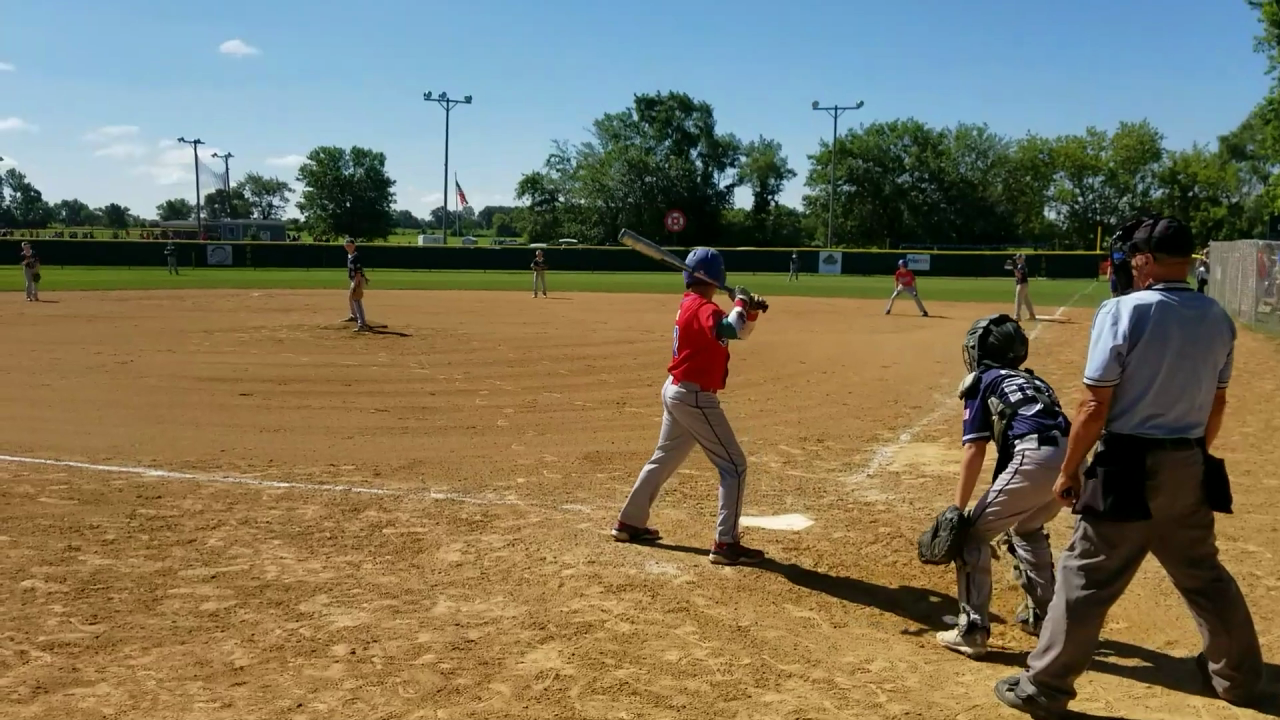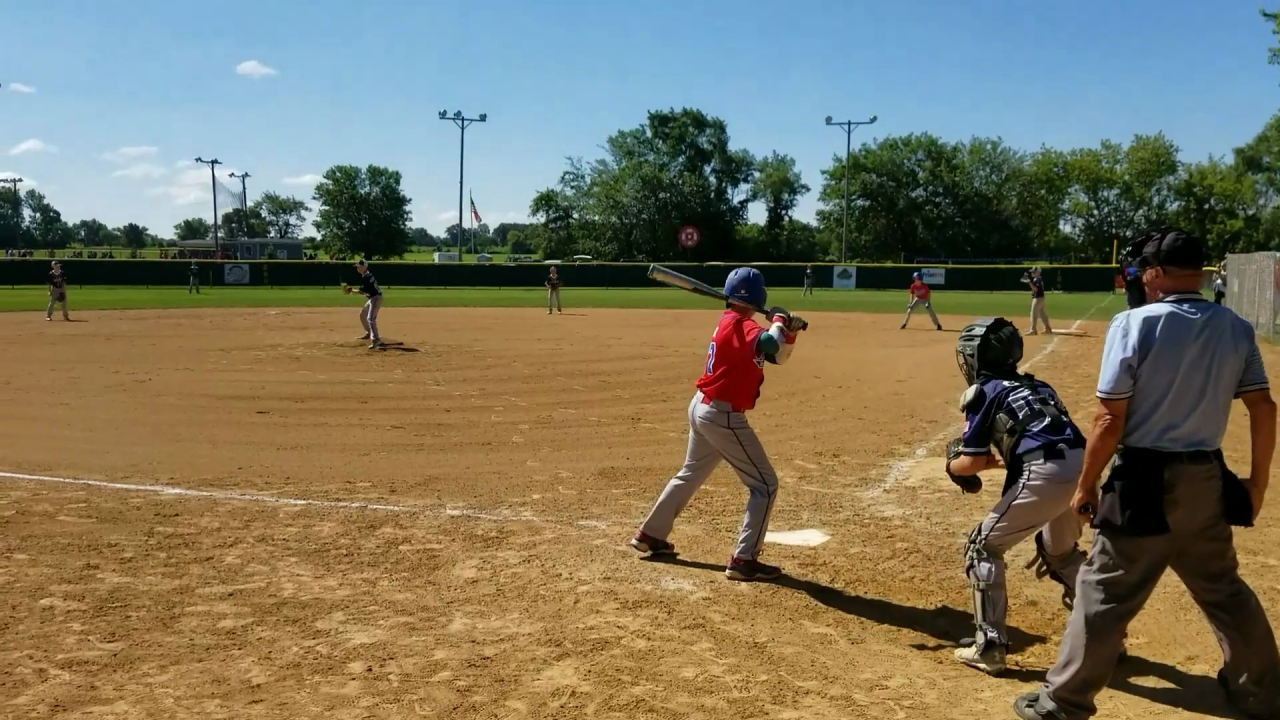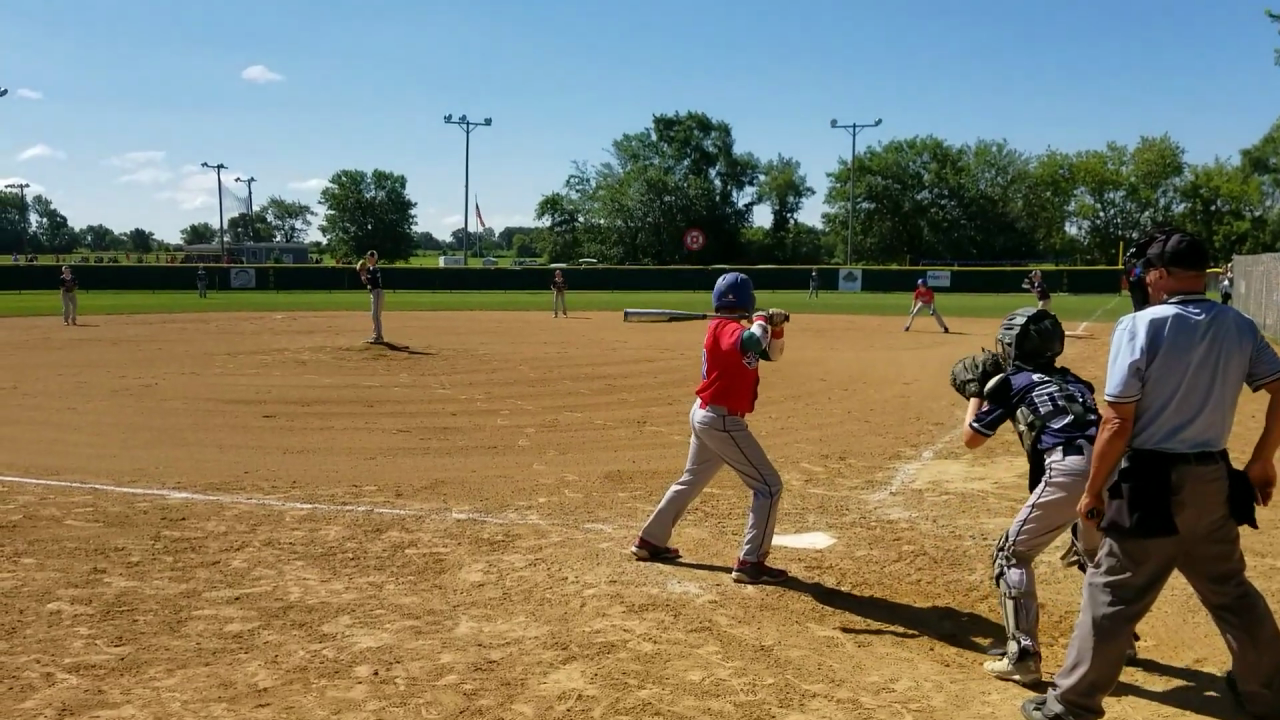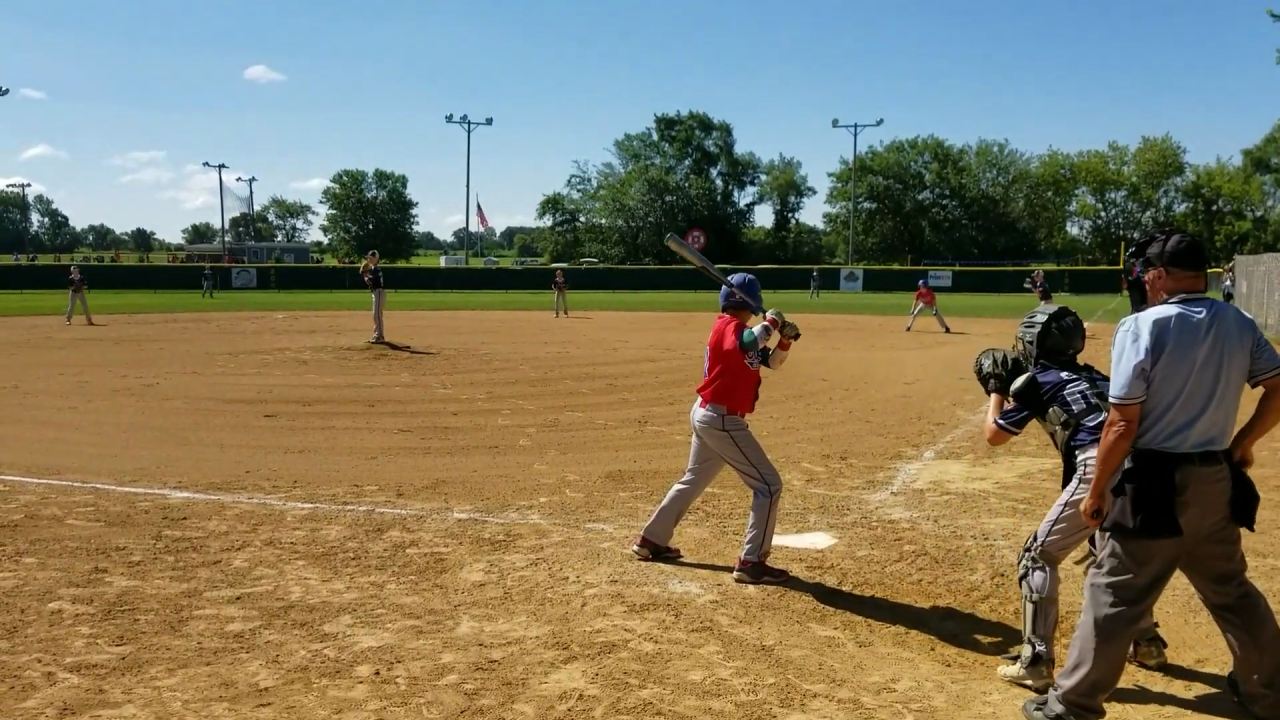
dt=0.7s
person 1, frame 1
left shoulder: (1123, 311)
right shoulder: (1217, 318)
left elbow: (1096, 406)
right elbow: (1216, 404)
left wrist: (1069, 471)
left hip: (1128, 468)
right hip: (1190, 467)
left knee: (1085, 579)
right knee: (1204, 575)
right ankle: (1239, 676)
person 1, frame 2
left shoulder: (1134, 324)
right shoulder: (1235, 328)
left elbow: (1110, 420)
left wrist: (1085, 486)
left hip: (1146, 482)
right hip: (1208, 480)
left knee: (1104, 593)
right knee: (1224, 589)
person 1, frame 3
left shoulder: (1140, 326)
right shoulder: (1240, 327)
left elbow: (1118, 423)
left wrist: (1093, 490)
left hip: (1152, 483)
right hip: (1214, 480)
left knee: (1111, 595)
right knee: (1231, 590)
person 1, frame 4
left shoulder: (1142, 327)
right shoulder: (1240, 325)
left elbow: (1122, 425)
left wrist: (1096, 490)
left hip: (1155, 484)
right hip: (1217, 481)
left knee: (1112, 595)
right knee: (1231, 590)
person 2, frame 1
left shoulder: (981, 382)
right shoulder: (1034, 381)
left elbow: (975, 449)
left wrist: (957, 510)
left hip: (1035, 459)
left knee: (972, 532)
right knee: (1025, 527)
left ankle: (972, 630)
right ankle: (1043, 614)
person 2, frame 2
left shoulder: (984, 393)
right shoulder: (1038, 387)
left elbow: (972, 462)
left wrist: (951, 463)
right wrist: (1004, 460)
left hip: (1046, 475)
right hip: (1082, 468)
left knee: (984, 548)
right knee: (1062, 551)
left ankle: (991, 647)
person 2, frame 3
left shoulder: (1009, 384)
right shoulder: (1073, 381)
left elbow: (971, 438)
left wrist: (975, 394)
left hip: (1068, 472)
left knee: (1011, 554)
right knee: (1093, 549)
left ankle: (1022, 656)
person 2, frame 4
left shoulder: (1036, 382)
right shoulder: (1094, 377)
left elbow: (994, 436)
left wrist: (997, 389)
left hip: (1100, 469)
left knee: (1039, 556)
left ankle: (1036, 660)
right ankle: (1146, 643)
person 3, frame 1
left shoulder: (692, 305)
right shoulder: (702, 308)
left elbow: (740, 332)
right elbow: (729, 330)
left wrist: (751, 311)
right wrist: (740, 302)
left hip: (676, 391)
right hip: (694, 397)
left knee: (664, 459)
right knee: (734, 465)
left ankle: (629, 523)
right ankle: (725, 544)
person 3, frame 2
left shoulder: (731, 323)
right shoulder: (740, 325)
left elbow: (777, 356)
right elbow: (769, 344)
left wrist: (790, 332)
right wrist: (780, 321)
left hip: (702, 408)
right hip: (723, 416)
left knee: (690, 475)
right knee: (765, 484)
left ankle: (650, 534)
right ankle: (744, 560)
person 3, frame 3
left shoulder: (727, 329)
right shoulder: (726, 328)
left elbow: (772, 353)
right elbow: (753, 342)
left wrist: (776, 328)
right wrist: (762, 320)
left hip: (705, 415)
right hip: (722, 420)
left knee: (691, 481)
right knee: (769, 486)
left ankle: (650, 541)
right ankle: (749, 563)
person 3, frame 4
left shoulder: (733, 329)
right shoulder: (729, 326)
left elbow: (772, 361)
right elbow: (751, 341)
left wrist: (785, 339)
right wrist: (771, 321)
left hip: (706, 414)
right hip: (721, 419)
left knee: (692, 481)
right knee: (768, 486)
left ankle: (651, 540)
right ankle: (751, 562)
